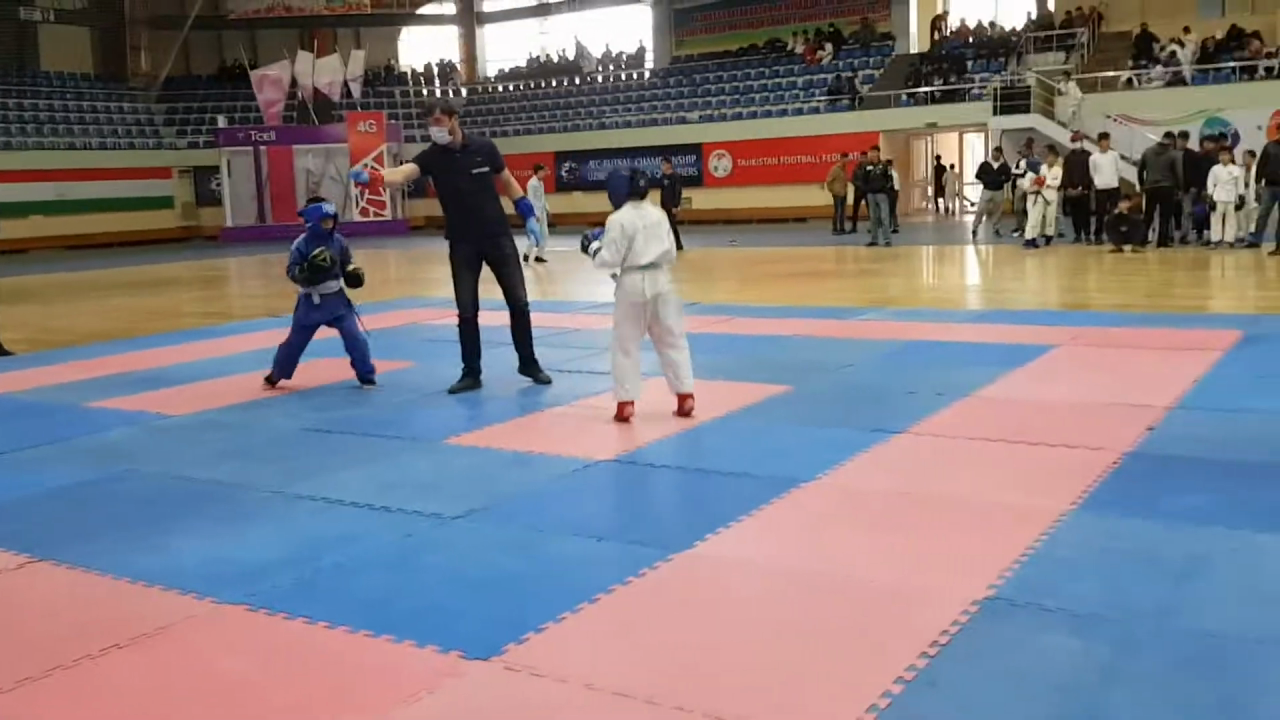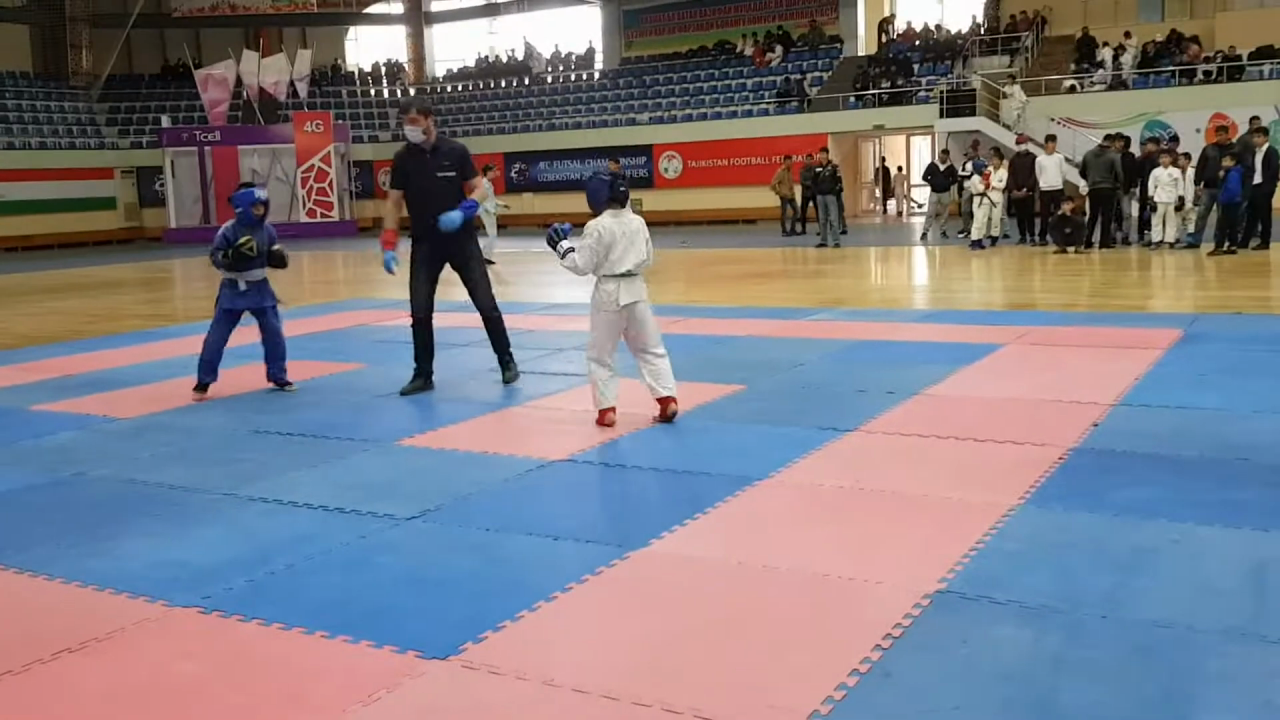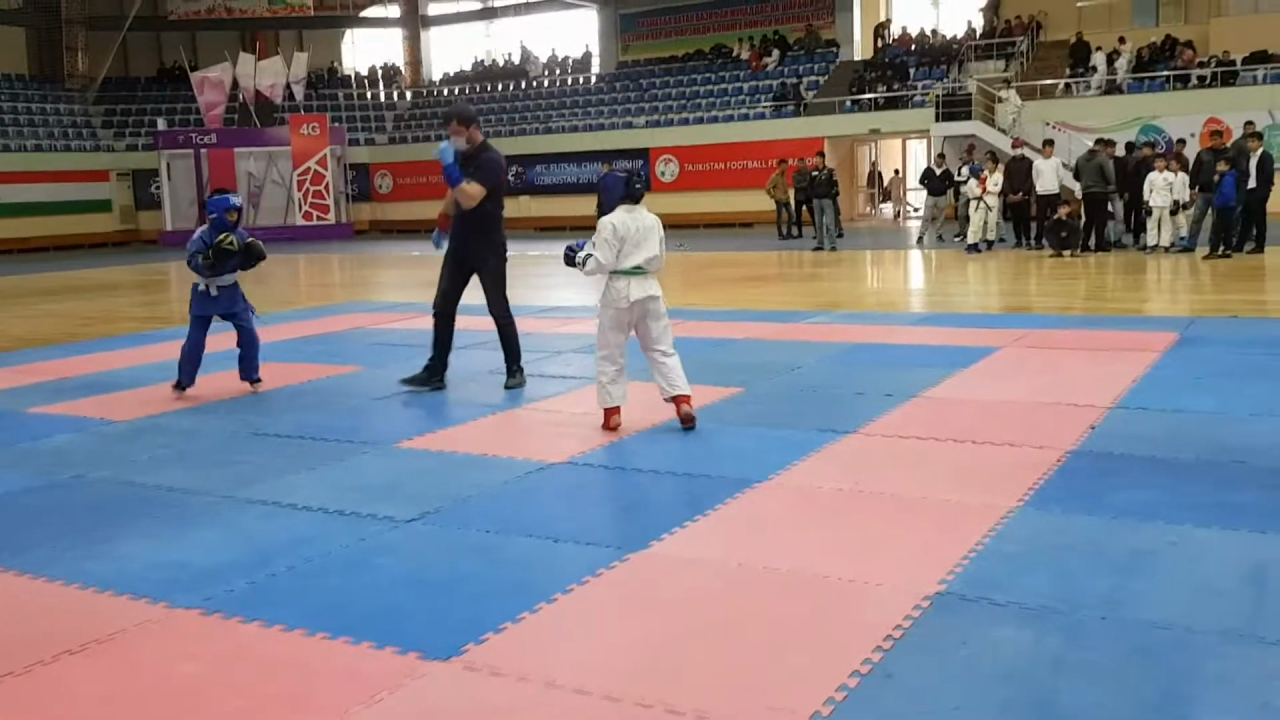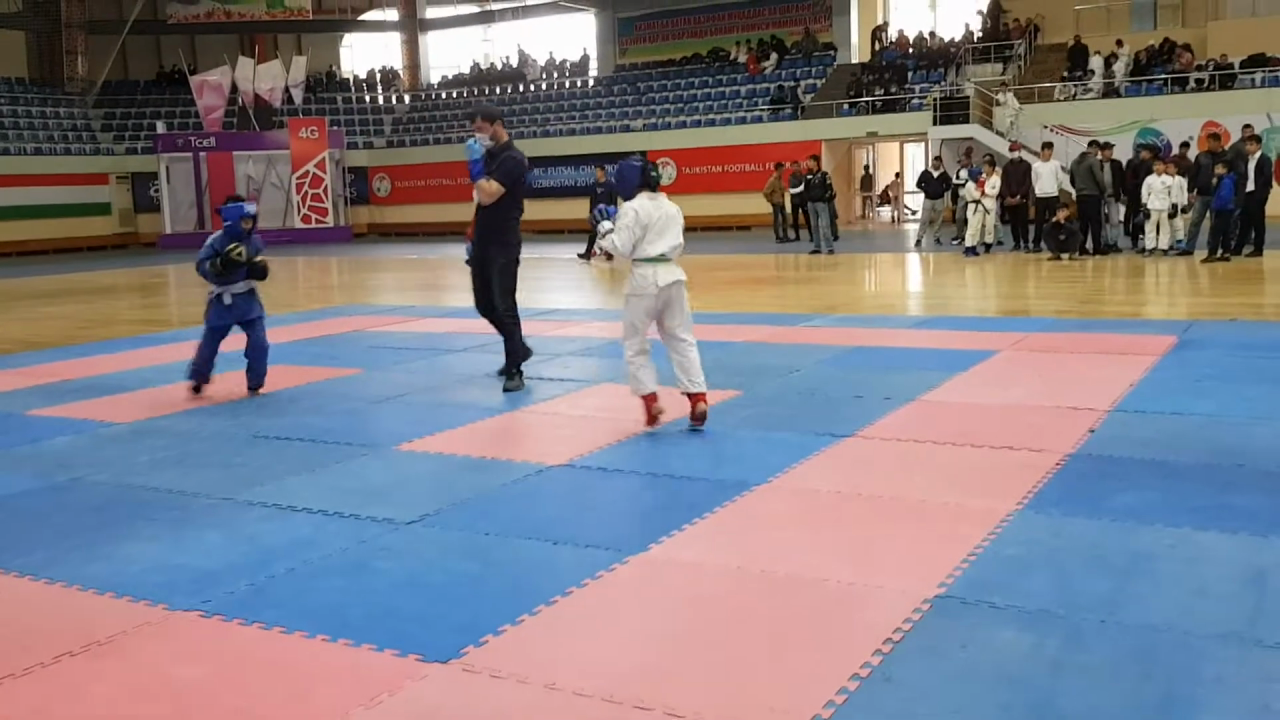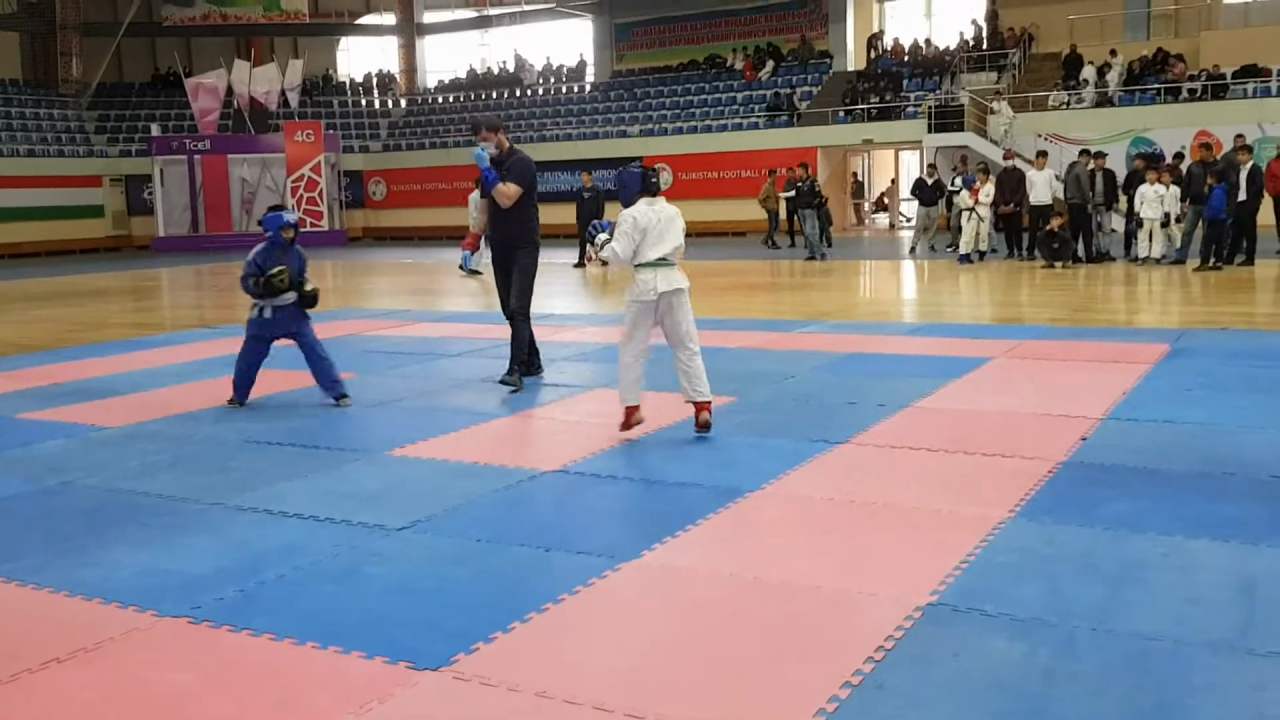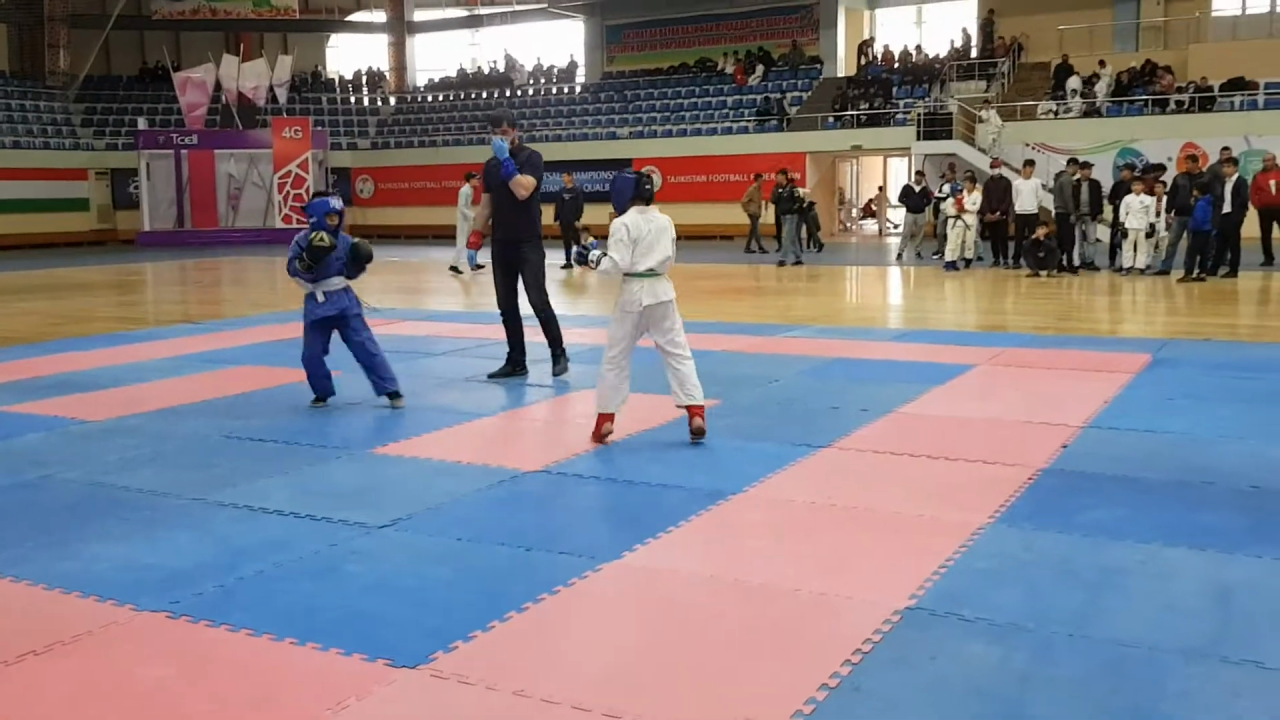
dt=0.3s
person 1, frame 1
left shoulder: (484, 147)
right shoulder: (431, 156)
left elbow: (508, 181)
right elbow: (402, 173)
left wrist: (529, 215)
right wrist: (370, 177)
left hip: (498, 237)
right hip: (462, 244)
left knee: (518, 302)
right knee: (467, 311)
left ankle: (529, 363)
right ankle: (471, 373)
person 1, frame 2
left shoulder: (456, 151)
right shoulder: (402, 158)
left elbow: (480, 191)
right elbow: (393, 203)
left wrist: (462, 213)
right wrist: (388, 245)
left hip: (461, 240)
right hip: (424, 244)
left knee: (485, 303)
right knee: (420, 312)
left ankle: (507, 361)
right ankle: (422, 375)
person 1, frame 3
left shoulder: (492, 160)
right shoulder: (457, 155)
left elbow: (468, 199)
left wrist: (450, 166)
right wrist: (442, 226)
left hip: (488, 247)
right hip: (460, 245)
left knee: (499, 311)
right knee: (442, 308)
left ankle: (515, 369)
right ankle: (434, 372)
person 1, frame 4
left shoulder: (512, 159)
right shoulder: (488, 156)
left elbow: (486, 196)
left wrist: (474, 162)
left hip: (503, 244)
right hip: (483, 243)
left knee: (504, 308)
right knee: (484, 306)
left ankle: (514, 373)
right ankle: (518, 350)
person 1, frame 5
left shoulder: (522, 163)
right shoulder: (492, 166)
left elbow: (506, 199)
right elbow: (486, 209)
left wrist: (486, 170)
left hip: (524, 247)
right hip: (500, 247)
left knee: (518, 308)
right knee: (510, 310)
left ankle: (515, 370)
right ankle: (531, 362)
person 1, frame 6
left shoulder: (531, 158)
right shoulder: (491, 165)
left elbow: (523, 191)
right elbow: (486, 206)
left wrist: (505, 160)
left hip: (528, 242)
right hip: (501, 243)
left knee: (538, 301)
right knee: (507, 306)
left ankle: (559, 355)
right ankle: (516, 362)
person 2, frame 1
left shoulder: (618, 220)
right shoulder: (659, 216)
left elbow: (609, 260)
right elbow: (670, 255)
left wrist: (593, 248)
left hip: (633, 287)
right hip: (660, 284)
left knee: (625, 348)
right knee: (673, 343)
left ankle: (626, 403)
right ankle: (686, 398)
person 2, frame 2
left shoulder: (596, 227)
right shoulder: (638, 222)
left elbow: (582, 265)
right elbow: (647, 260)
left wrist: (563, 246)
left hip: (609, 295)
right hip: (636, 291)
left knee: (600, 357)
right knee: (652, 351)
left ankle: (607, 410)
right ankle: (668, 400)
person 2, frame 3
left shoulder: (610, 223)
right shoulder: (653, 221)
left elbow: (603, 263)
right elbow: (658, 261)
left wrist: (580, 258)
left hip: (620, 291)
right hip: (648, 289)
left knee: (609, 354)
right knee: (662, 349)
left ankle: (612, 412)
right ankle: (683, 403)
person 2, frame 4
left shoulder: (632, 210)
right shoulder: (672, 208)
left elbow: (621, 247)
left wrist: (605, 228)
left hip: (644, 279)
right hip: (672, 276)
left knee: (636, 344)
right knee: (682, 340)
left ankle: (652, 402)
right ankle: (698, 400)
person 2, frame 5
left shoulder: (631, 215)
right shoulder: (673, 212)
left elbow: (621, 255)
left wrist: (601, 240)
left hip: (646, 284)
right hip: (674, 282)
left knee: (632, 349)
right knee: (687, 346)
left ankle: (632, 409)
right ankle: (702, 407)
person 2, frame 6
left shoulder: (623, 224)
right shoulder: (665, 222)
left elbow: (617, 263)
left wrist: (593, 257)
left hip: (634, 294)
right hip: (661, 291)
left knee: (616, 357)
right knee: (677, 353)
left ankle: (605, 419)
right ankle: (696, 414)
person 3, frame 1
left shoulder: (338, 241)
right shoulder: (302, 244)
left elbow: (346, 263)
right elbow: (292, 272)
left wrist: (353, 273)
right wrist: (309, 269)
left hip: (336, 299)
right hip: (311, 301)
left knee: (355, 338)
right knee: (295, 342)
left ankle: (367, 376)
right ankle: (276, 375)
person 3, frame 2
left shoulder: (267, 230)
right shoulder: (229, 231)
left elbow: (271, 257)
right elbow: (215, 258)
left wrist: (277, 257)
right wrist: (233, 256)
left hip: (259, 288)
right hip: (233, 290)
left knee: (273, 333)
right knee: (217, 336)
left ankle: (278, 377)
right ankle: (203, 381)
person 3, frame 3
left shoulder: (239, 234)
right shoulder: (203, 235)
left elbow: (244, 263)
right elbow: (194, 263)
left wrist: (253, 255)
right wrist: (214, 256)
left hip: (231, 292)
right hip: (206, 294)
left knee: (249, 334)
right knee: (195, 339)
left ankle: (251, 375)
right ankle: (183, 380)
person 3, frame 4
left shoulder: (254, 241)
right shoulder: (216, 242)
right elbow: (203, 268)
left wrist: (260, 269)
right wrist: (222, 264)
left hip: (248, 299)
right hip: (222, 301)
left knee: (258, 343)
right knee: (209, 344)
left ankle: (254, 383)
right ankle: (198, 379)
person 3, frame 5
left shoulder: (296, 252)
right shoulder: (259, 254)
right elbow: (247, 282)
left wrist: (308, 291)
right wrist: (265, 285)
left hip: (293, 310)
right hip: (266, 314)
left knee: (315, 351)
right knee: (251, 356)
left ankle: (337, 391)
right ankle: (239, 395)
person 3, frame 6
left shoulder: (344, 240)
right shoulder: (303, 241)
left elbow: (349, 273)
right elbow: (294, 270)
left wrist: (359, 261)
right wrist: (310, 257)
left hip: (343, 298)
right hip: (317, 302)
left knee: (364, 344)
right knee: (312, 353)
left ankle: (390, 390)
right ankle: (322, 393)
